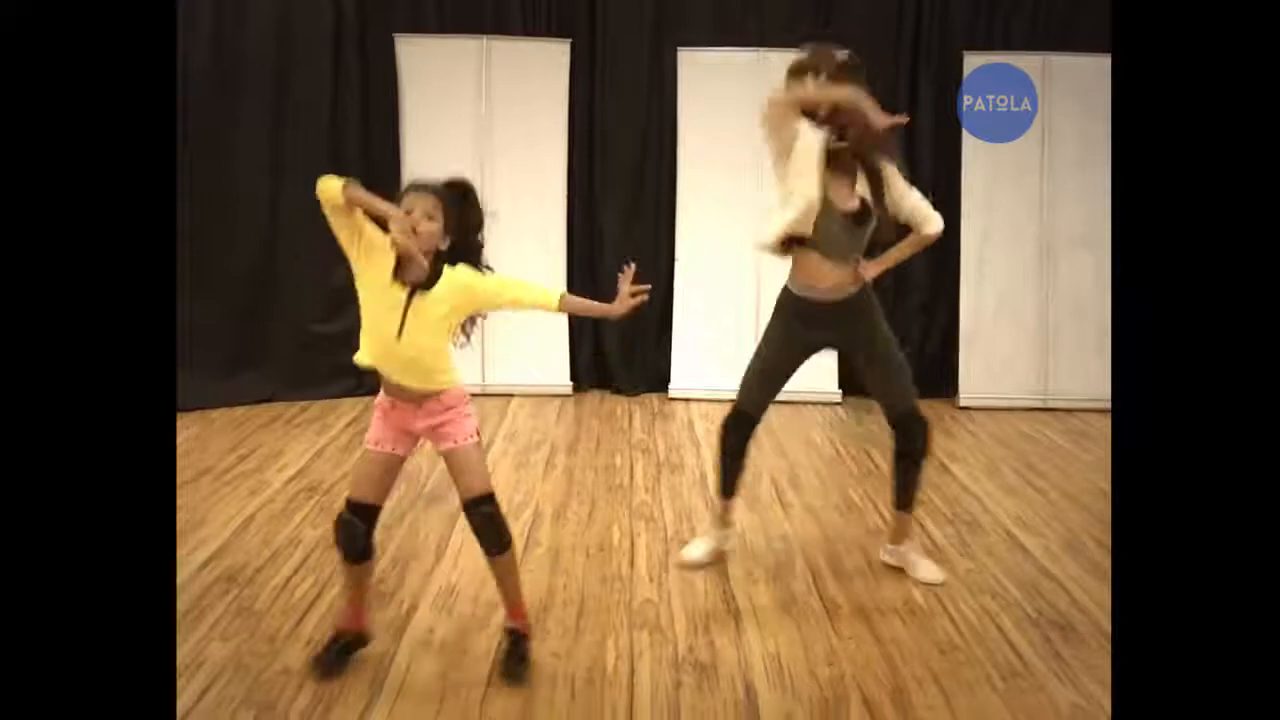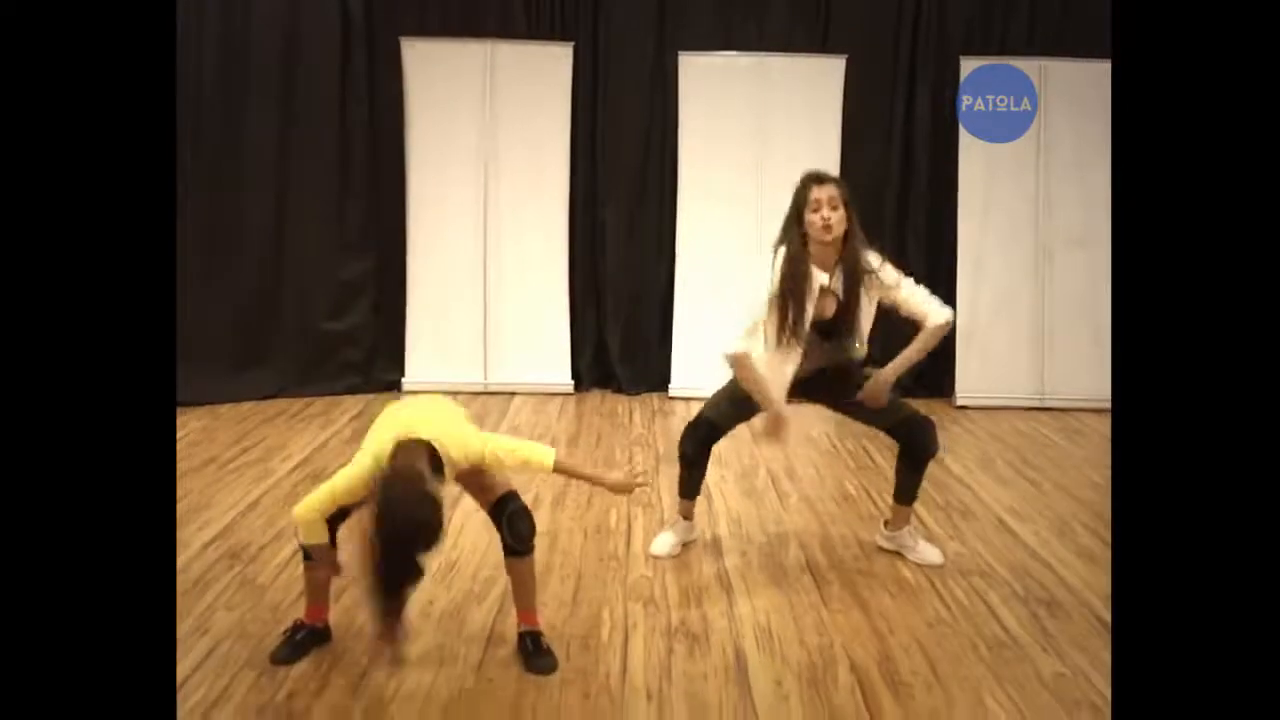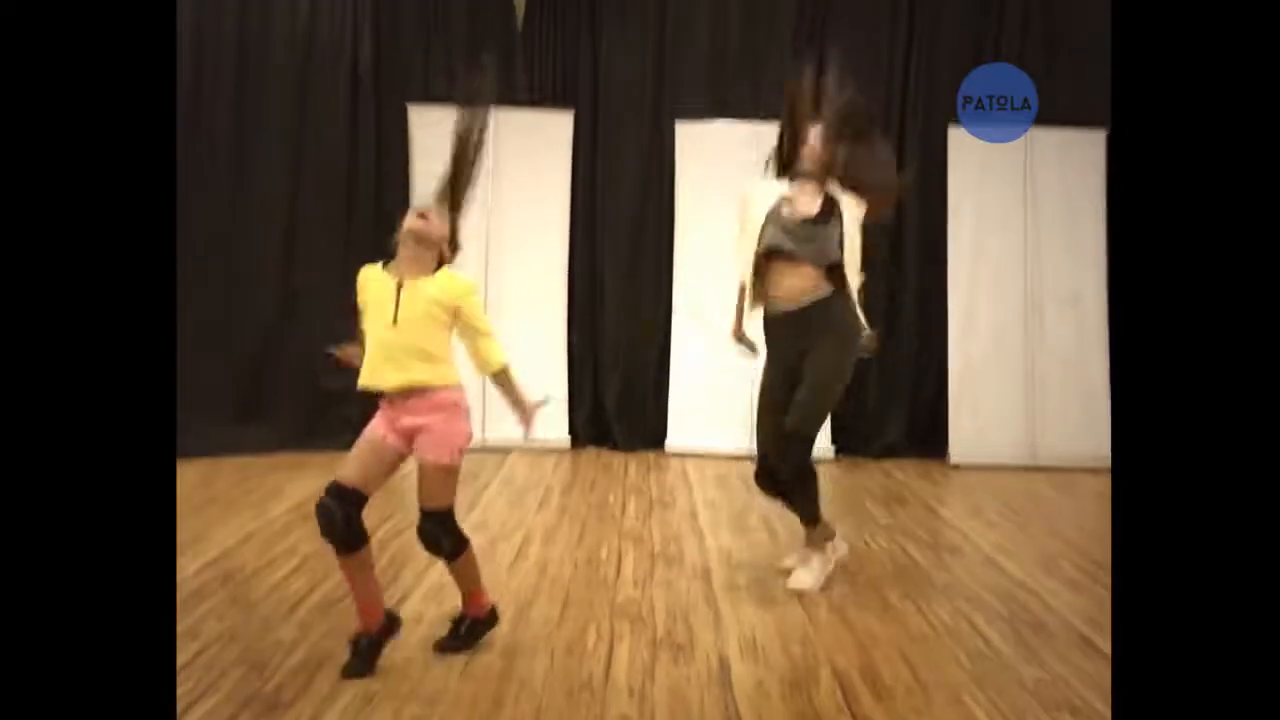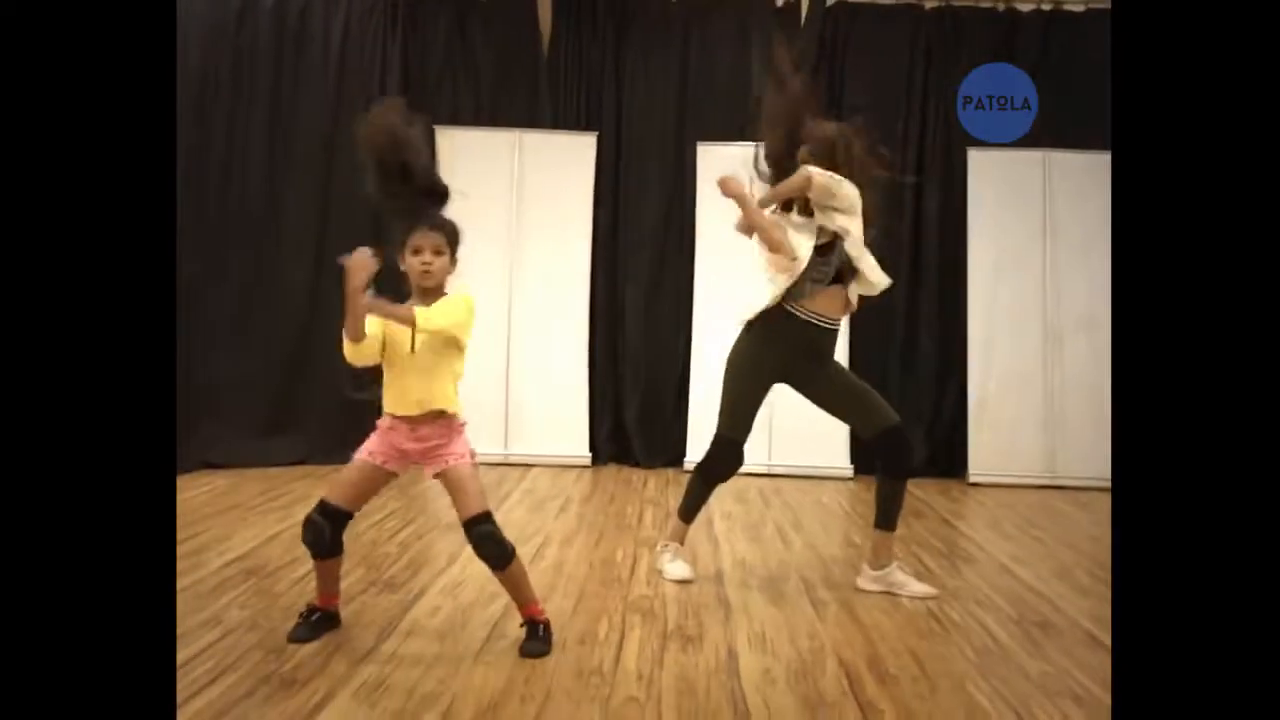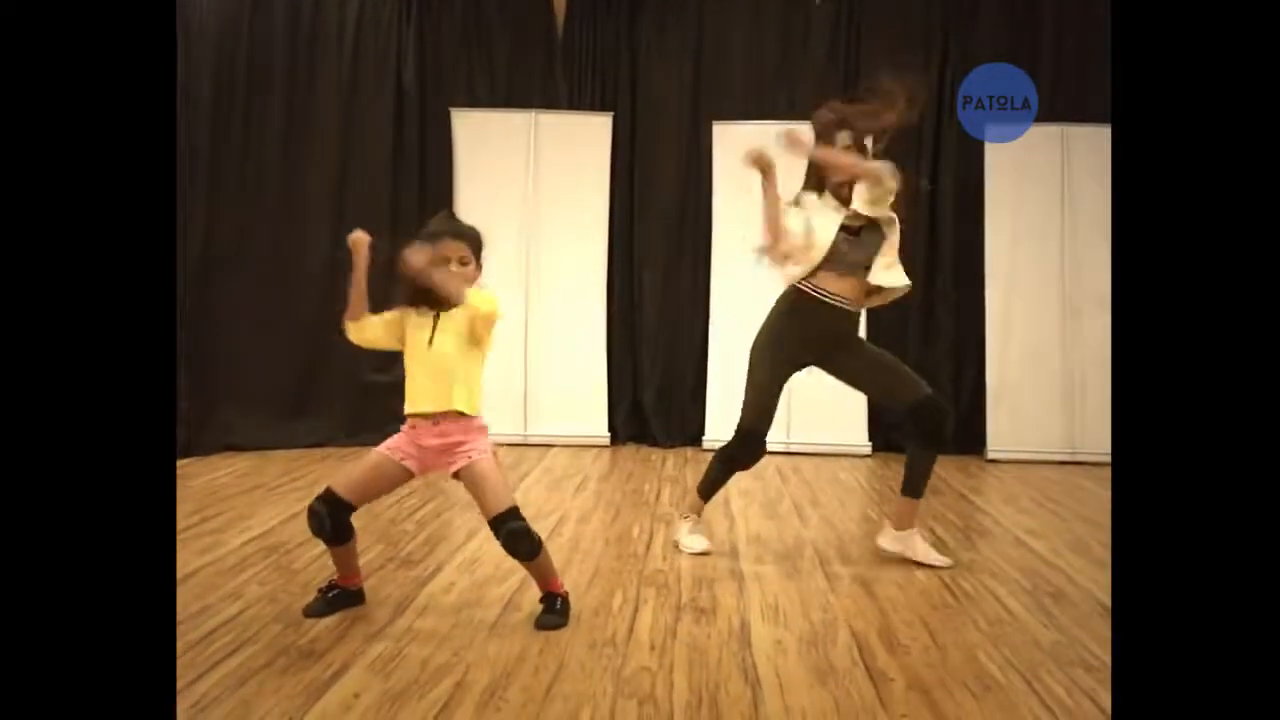
dt=0.5s
person 1, frame 1
left shoulder: (879, 174)
right shoulder: (804, 156)
left elbow: (930, 225)
right elbow: (784, 100)
left wrist: (878, 266)
right wrist: (851, 102)
left hip: (857, 314)
right hip: (797, 314)
left knee: (909, 423)
right knee: (740, 422)
left ankle: (900, 541)
right ankle: (720, 528)
person 1, frame 2
left shoulder: (870, 270)
right shoulder: (785, 273)
left elbow: (939, 319)
right elbow: (737, 351)
left wrist: (891, 372)
right wrist: (772, 408)
left hip: (838, 374)
right hip: (777, 371)
left knee: (919, 432)
right knee: (698, 433)
left ankle: (897, 528)
right ankle: (684, 522)
person 1, frame 3
left shoulder: (847, 203)
right shoulder: (761, 196)
right elbow: (748, 264)
left wrist: (859, 327)
right wrist: (739, 318)
left hip: (831, 329)
right hip: (782, 338)
left knee: (792, 443)
right knee: (769, 470)
left ankle: (819, 548)
right ankle: (821, 533)
person 1, frame 4
left shoulder: (845, 196)
right shoulder: (782, 219)
left elbow: (812, 179)
right elbow: (783, 252)
left wrist: (751, 202)
right wrist: (746, 204)
left hip: (817, 356)
right hip: (768, 342)
left knee: (896, 442)
right knee: (726, 451)
left ankle: (879, 565)
right ankle: (672, 543)
person 1, frame 5
left shoulder: (879, 190)
right shoulder: (807, 207)
left elbow: (888, 177)
right elbow: (783, 254)
left wrist: (814, 149)
right wrist: (768, 178)
left hip: (841, 340)
right hip: (789, 328)
left knee: (931, 413)
right knee: (748, 445)
left ankle: (901, 528)
right ankle: (692, 516)
person 2, frame 1
left shoulder: (460, 282)
right shoulder: (374, 255)
left elbow: (533, 294)
right elbow: (328, 190)
left wrist: (606, 308)
right wrist: (390, 217)
left hip: (446, 408)
right hip: (394, 407)
left knee: (484, 515)
right knee: (354, 520)
left ankle: (517, 627)
right ankle: (352, 628)
person 2, frame 2
left shoulder: (464, 449)
right shoulder: (370, 468)
left elbow: (540, 455)
right elbow: (304, 515)
left wrist: (604, 480)
right wrist: (323, 562)
left hip: (448, 448)
right hip: (397, 440)
left knee: (516, 521)
right knee: (317, 525)
left ankle: (529, 630)
right ankle: (314, 622)
person 2, frame 3
left shoulder: (456, 288)
right shoulder: (369, 280)
left elbow: (486, 347)
left wrist: (519, 403)
right wrist: (361, 353)
left hip: (440, 412)
right hip: (391, 414)
left knee: (435, 529)
right knee: (334, 509)
left ankle: (478, 610)
right ankle: (373, 621)
person 2, frame 4
left shoulder: (459, 308)
right shoulder: (383, 314)
left elbow: (427, 321)
right elbow: (357, 352)
left wrist: (367, 299)
right wrist: (354, 292)
left hip: (443, 437)
right hip: (393, 434)
left knee: (484, 535)
right knee: (319, 526)
left ankle: (535, 619)
right ankle: (325, 608)
person 2, frame 5
left shoulder: (480, 311)
right shoulder: (411, 316)
left elbow: (479, 308)
right elbow: (359, 332)
left wrist: (429, 277)
right wrist: (360, 265)
left hip: (464, 436)
right hip: (415, 435)
left knee: (510, 528)
right knee: (327, 512)
left ankle: (555, 595)
right ankle: (347, 585)
